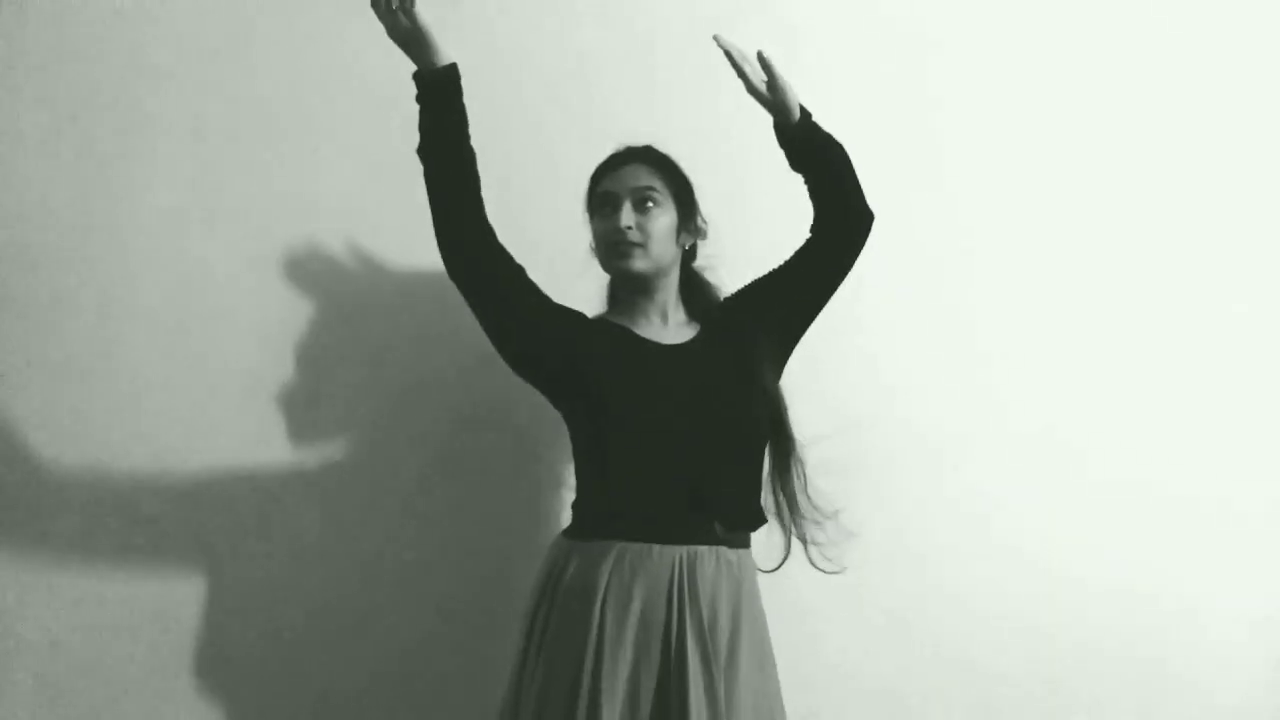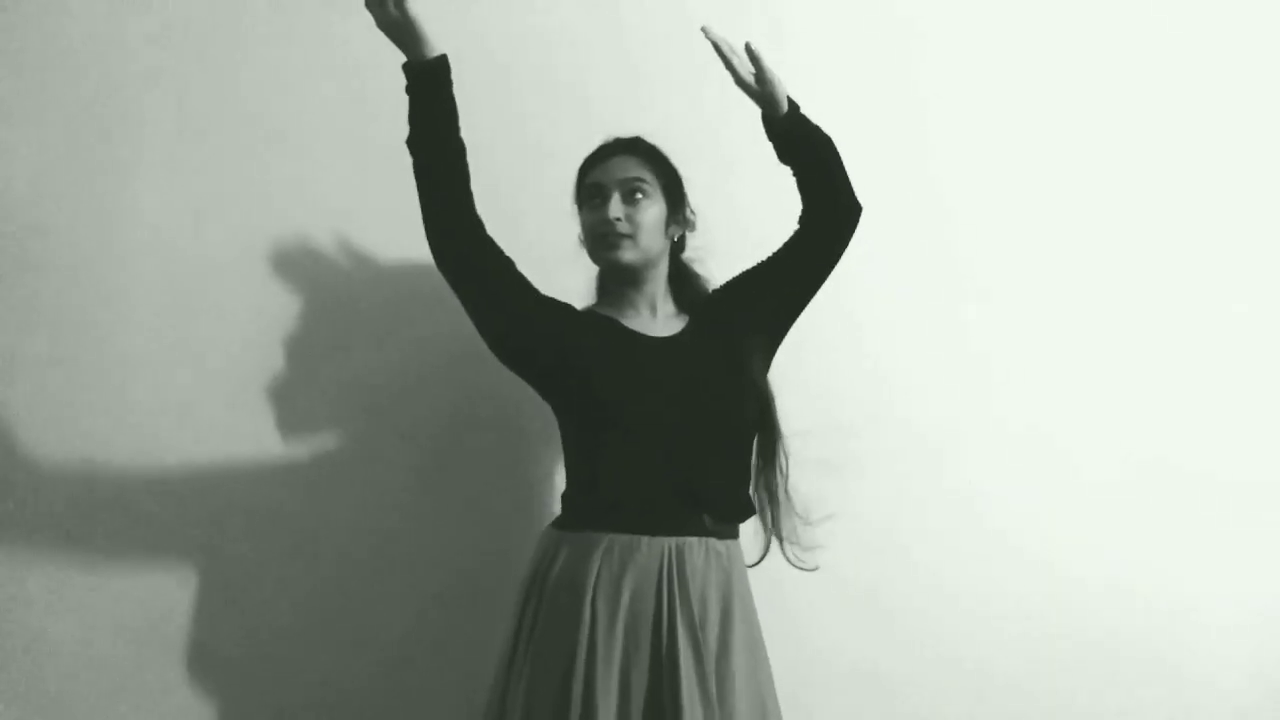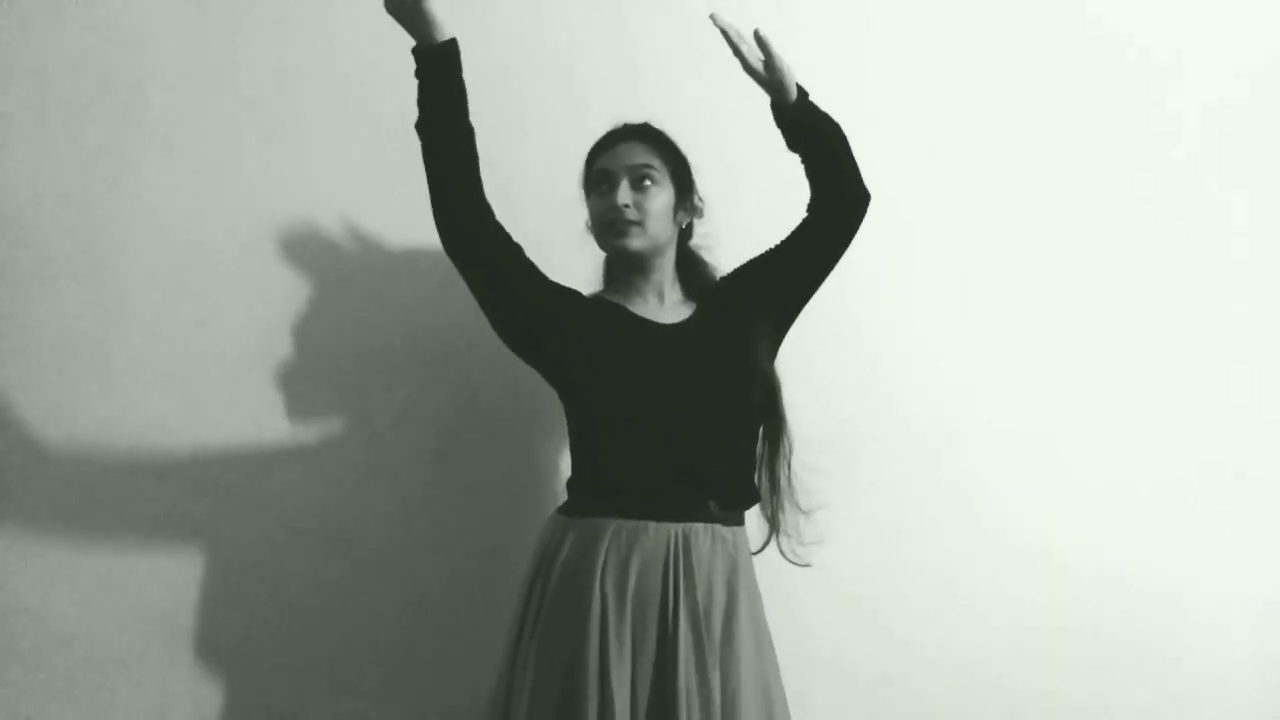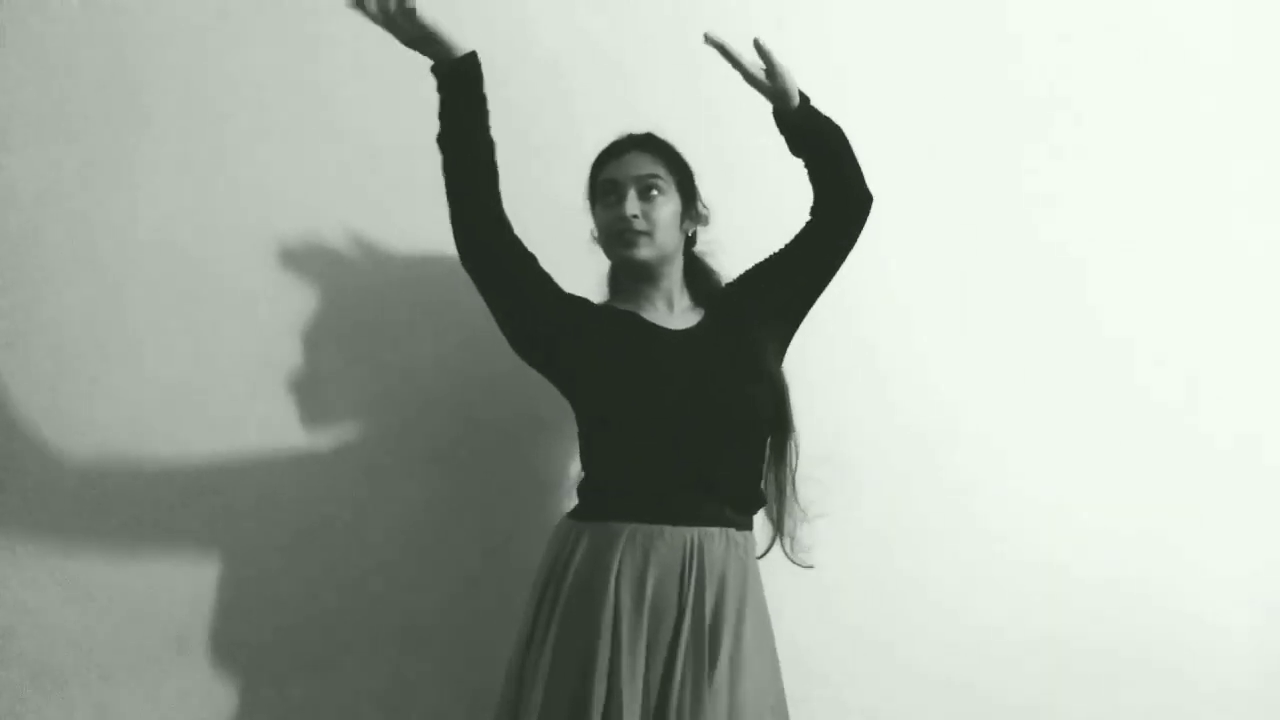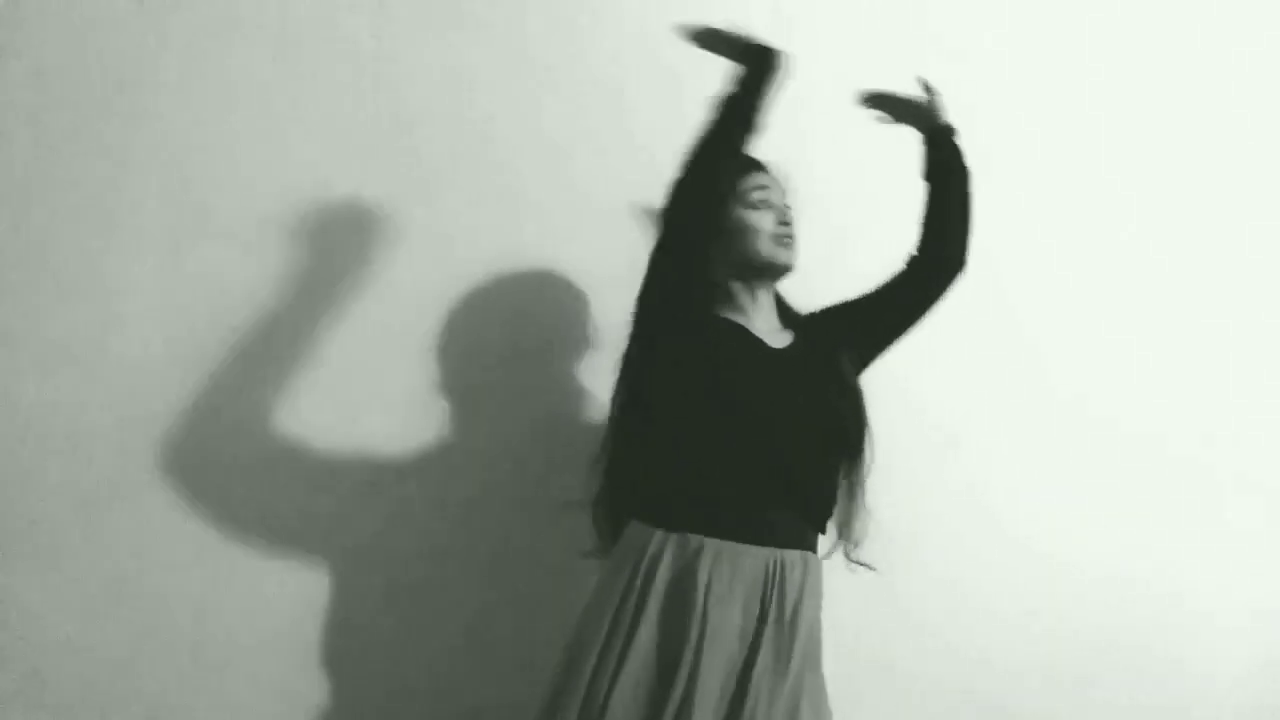
dt=0.4s
person 1, frame 1
left shoulder: (745, 330)
right shoulder: (572, 343)
left elbow: (846, 221)
right elbow: (466, 238)
left wrist: (789, 117)
right wrist: (436, 75)
left hip: (716, 600)
right hip: (598, 596)
person 1, frame 2
left shoulder: (734, 322)
right shoulder: (561, 335)
left elbow: (835, 213)
right elbow: (455, 230)
left wrist: (779, 111)
right wrist: (426, 67)
left hip: (705, 593)
right hip: (588, 589)
person 1, frame 3
left shoulder: (741, 311)
right shoulder: (568, 321)
left elbow: (843, 201)
right elbow: (464, 217)
left wrist: (788, 98)
left hip: (710, 582)
right hip: (594, 578)
person 1, frame 4
left shoulder: (750, 316)
right shoulder: (578, 330)
left elbow: (846, 203)
right elbow: (482, 230)
left wrist: (789, 103)
right wrist: (456, 70)
left hip: (716, 586)
right hip: (605, 580)
person 1, frame 5
left shoulder: (829, 344)
right shoulder: (680, 326)
left elbow: (940, 258)
right elbow: (692, 196)
left wrist: (939, 139)
right wrist: (758, 69)
left hip: (782, 597)
right hip: (678, 586)
